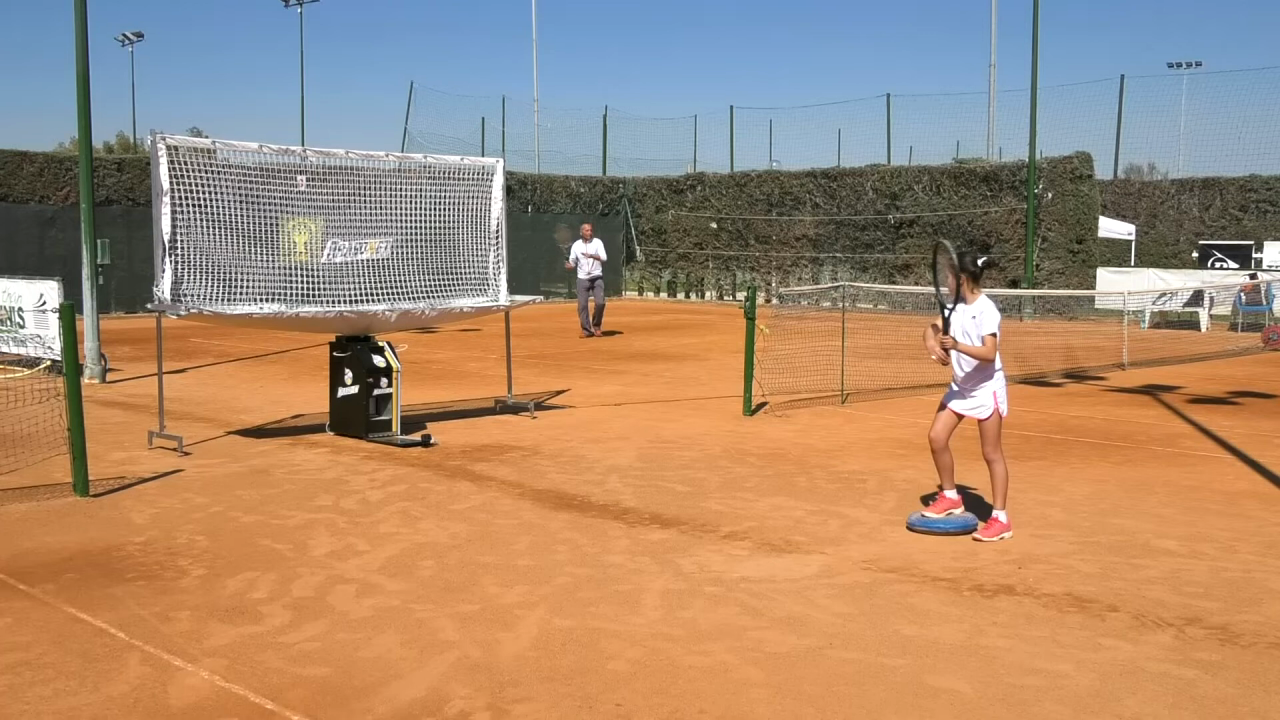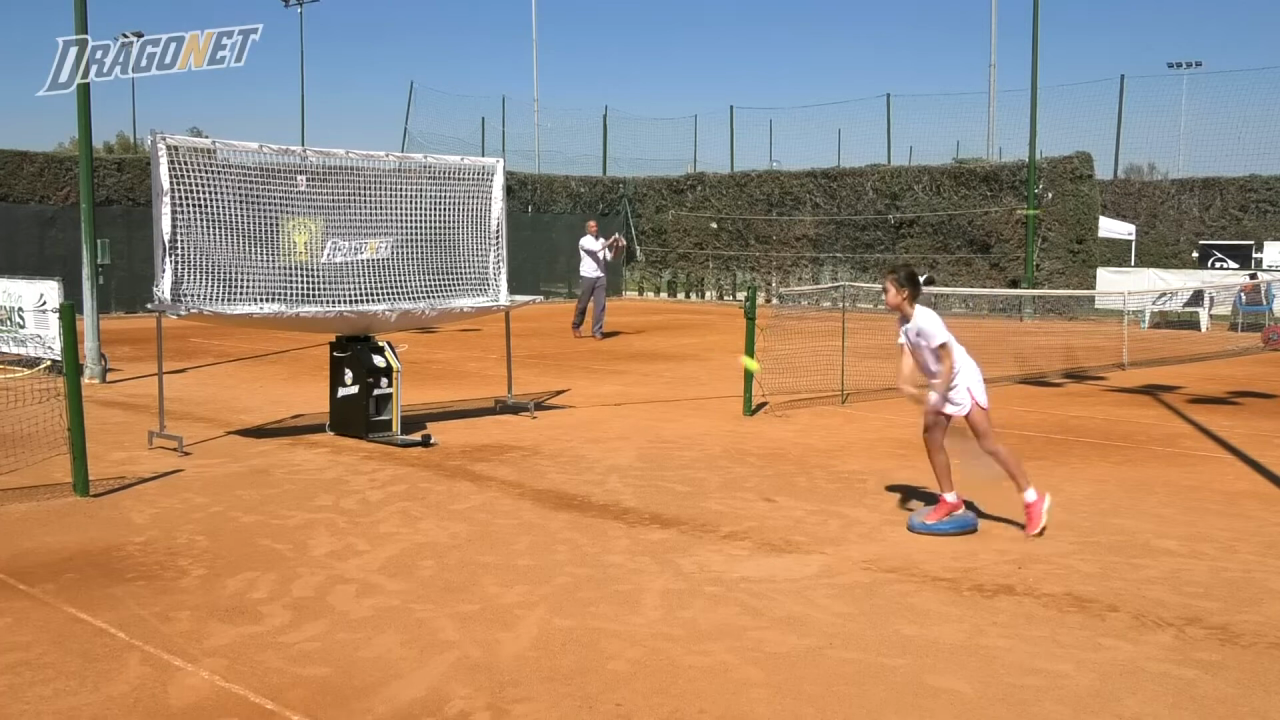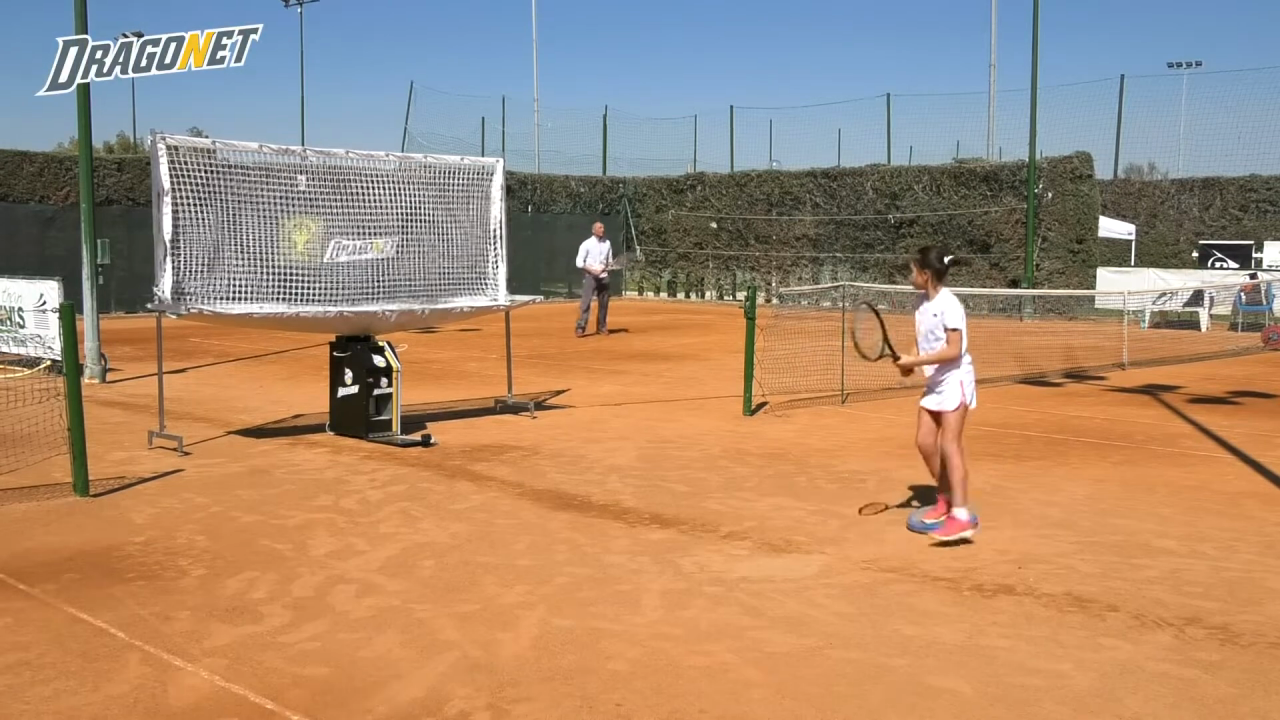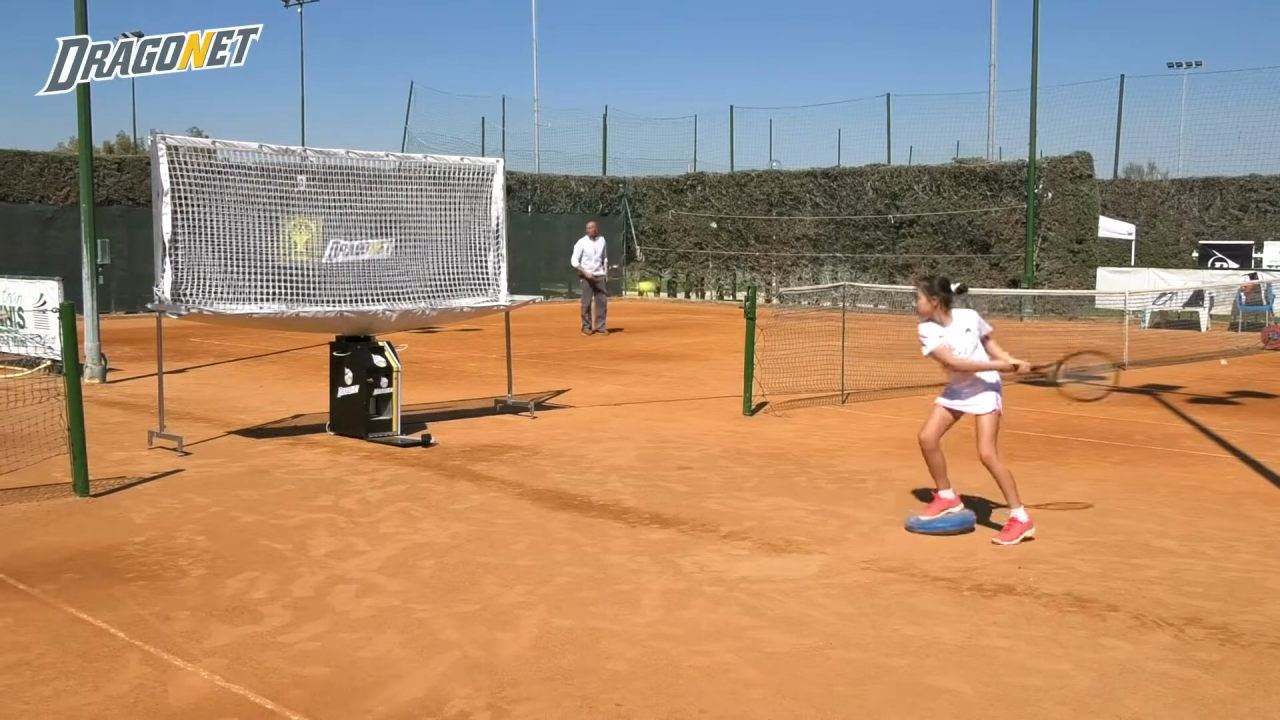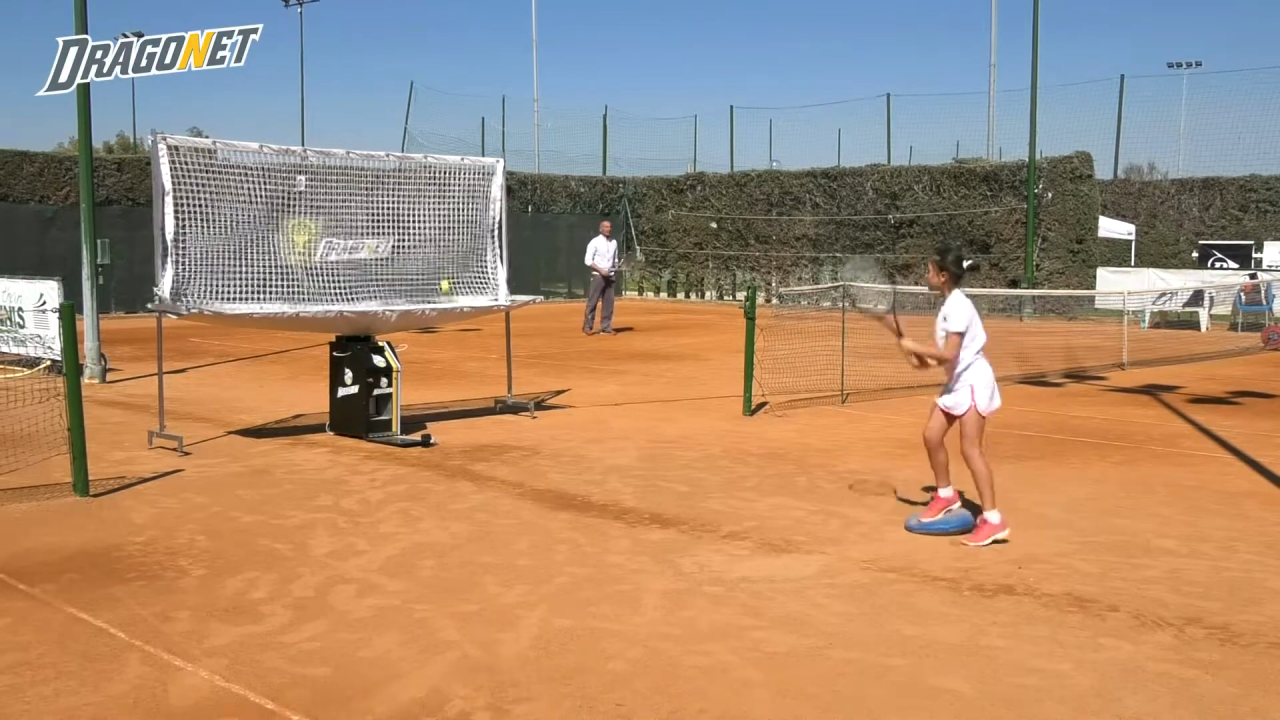
dt=1s
person 1, frame 1
left shoulder: (987, 310)
right shoulder: (956, 305)
left elbow: (989, 354)
right elbow: (933, 330)
left wrist: (956, 345)
right wrist: (935, 347)
left hip: (987, 388)
right hip: (960, 386)
left knee: (991, 453)
right knee: (936, 437)
left ankle: (1001, 519)
right ankle: (950, 497)
person 1, frame 2
left shoulder: (925, 320)
right shoulder: (903, 324)
left elbow: (949, 362)
right elbow: (909, 360)
left wrist: (937, 397)
right wrist: (908, 385)
left hip: (963, 384)
right hip: (940, 387)
left knee: (988, 444)
right knee: (931, 438)
left ankle: (1032, 498)
right ankle: (950, 500)
person 1, frame 3
left shoulder: (950, 304)
right shoulder: (921, 303)
left elbow: (953, 351)
left wrist: (915, 360)
right wrist: (911, 363)
left hip: (955, 379)
right hip: (934, 382)
left knee: (949, 445)
right knee: (925, 443)
left ankle: (961, 518)
right ankle: (948, 501)
person 1, frame 4
left shoulder: (969, 317)
right shoulder: (926, 329)
left elbow: (988, 341)
right elbow: (952, 363)
left wrist: (1010, 360)
right wrist: (997, 365)
left hip: (984, 391)
right hip: (955, 392)
left knee: (987, 455)
right knee: (927, 438)
left ankle: (1020, 519)
right ankle: (947, 497)
person 1, frame 5
left shoulder: (957, 306)
right shoulder: (950, 304)
left elbow: (949, 354)
left wrist: (914, 347)
right wrist: (923, 354)
left hip: (973, 382)
right hip: (957, 383)
left knee: (971, 450)
right knee: (932, 437)
left ankle: (993, 521)
right ankle: (946, 497)
